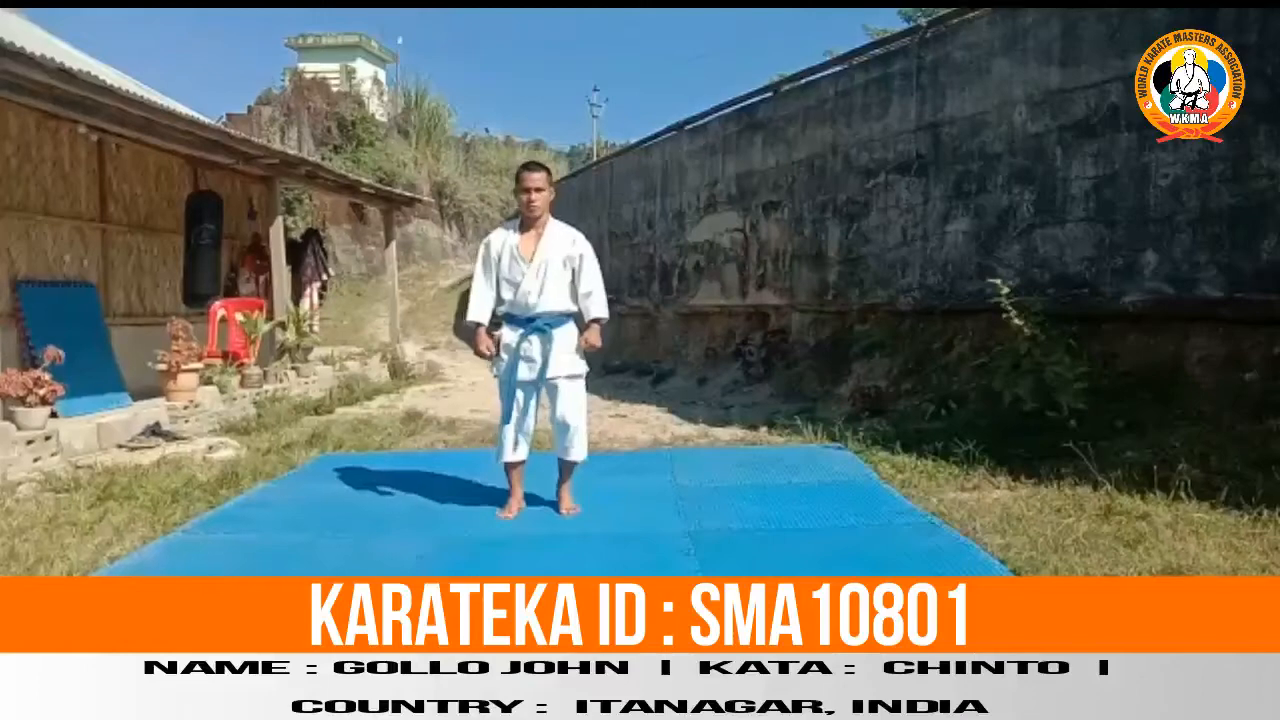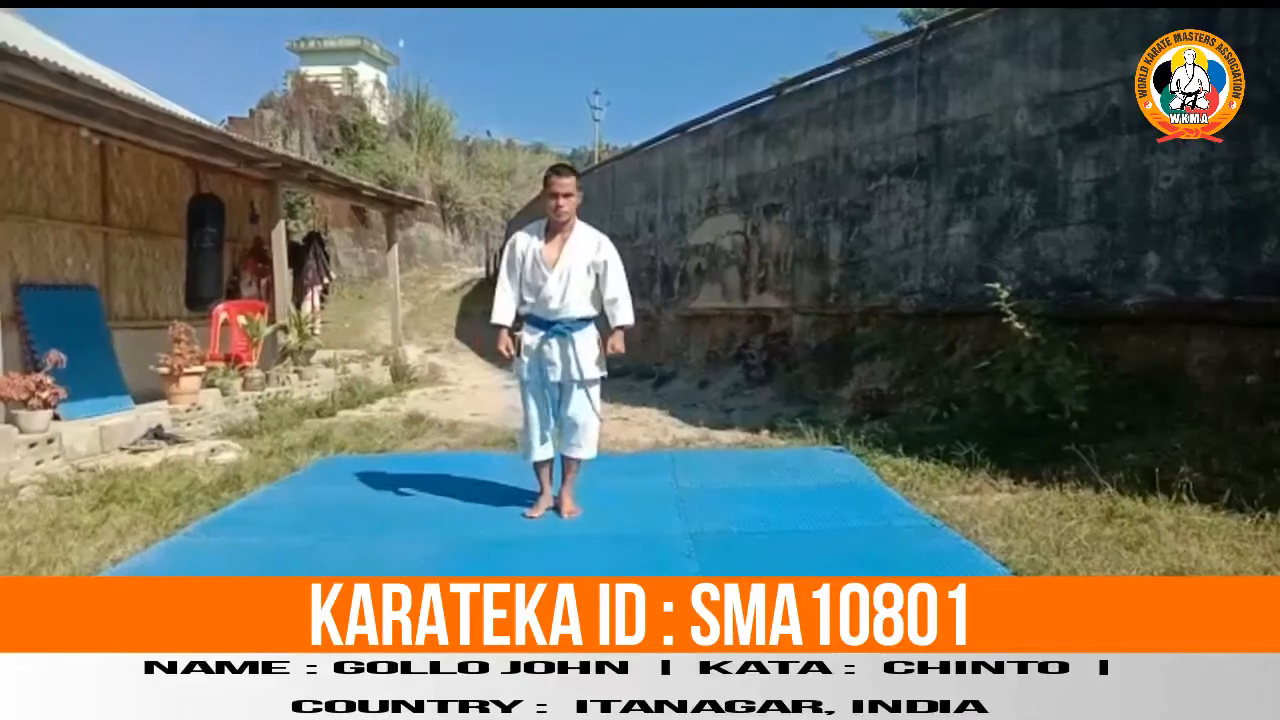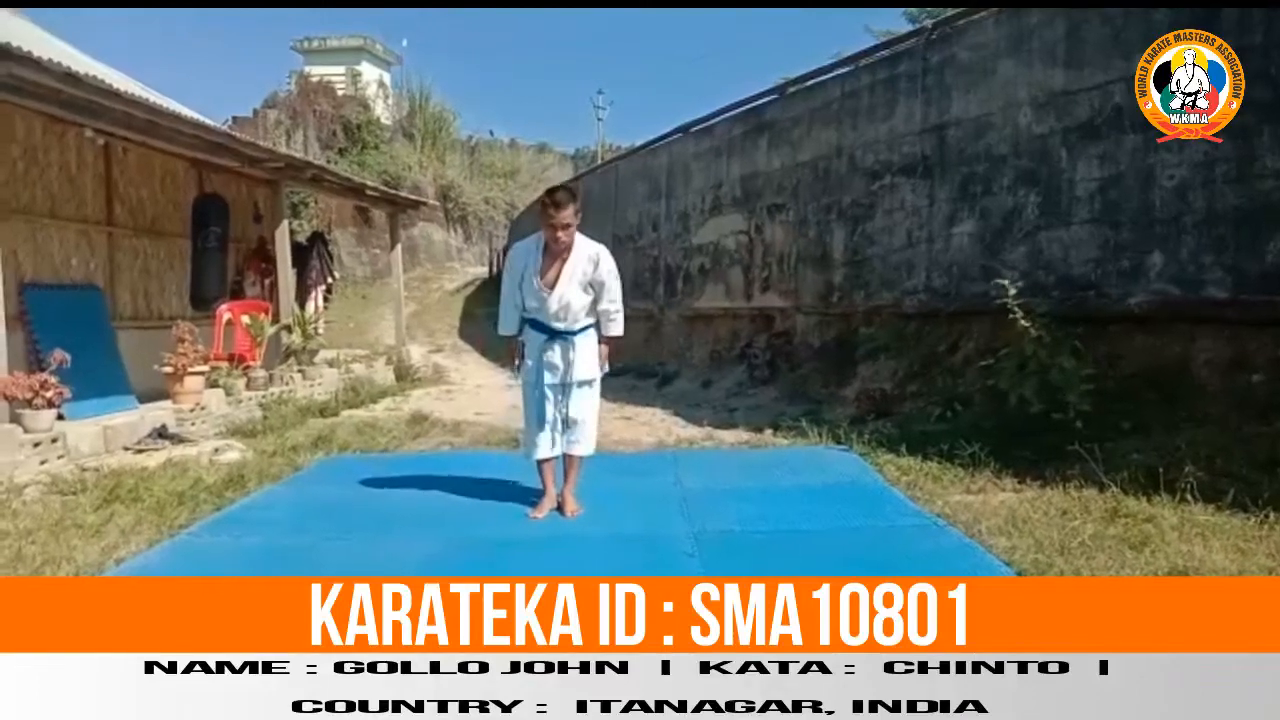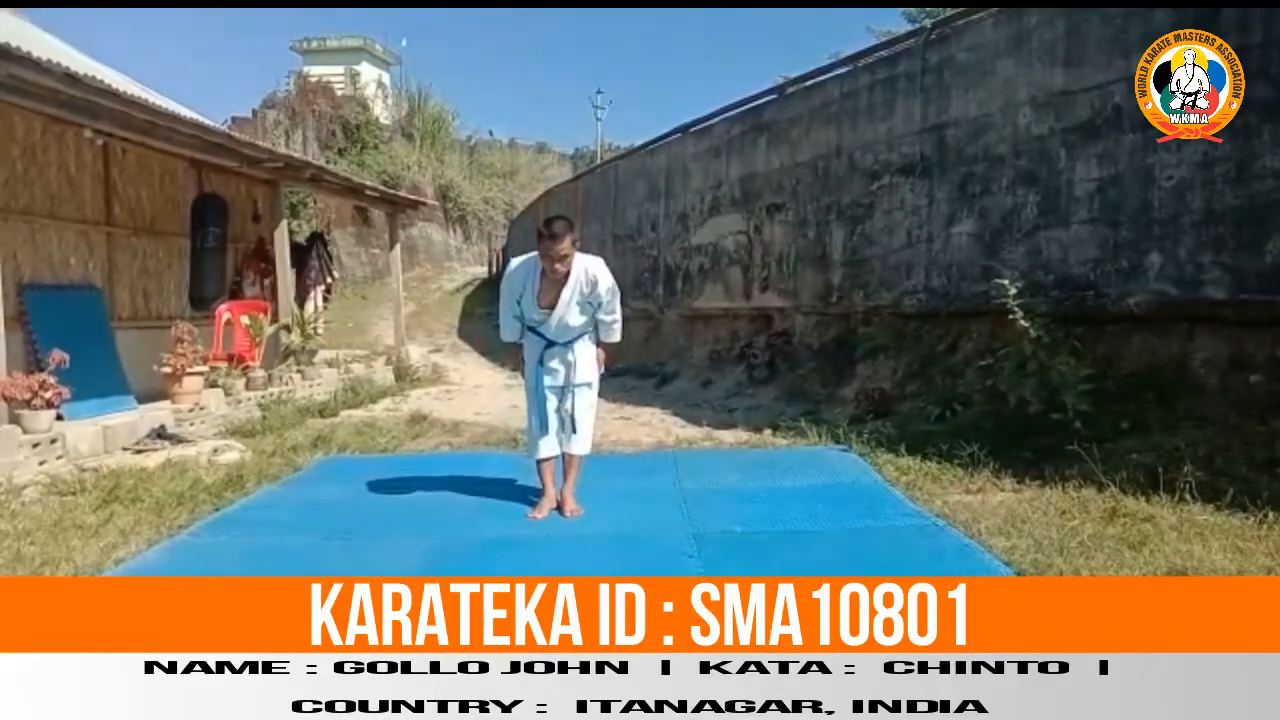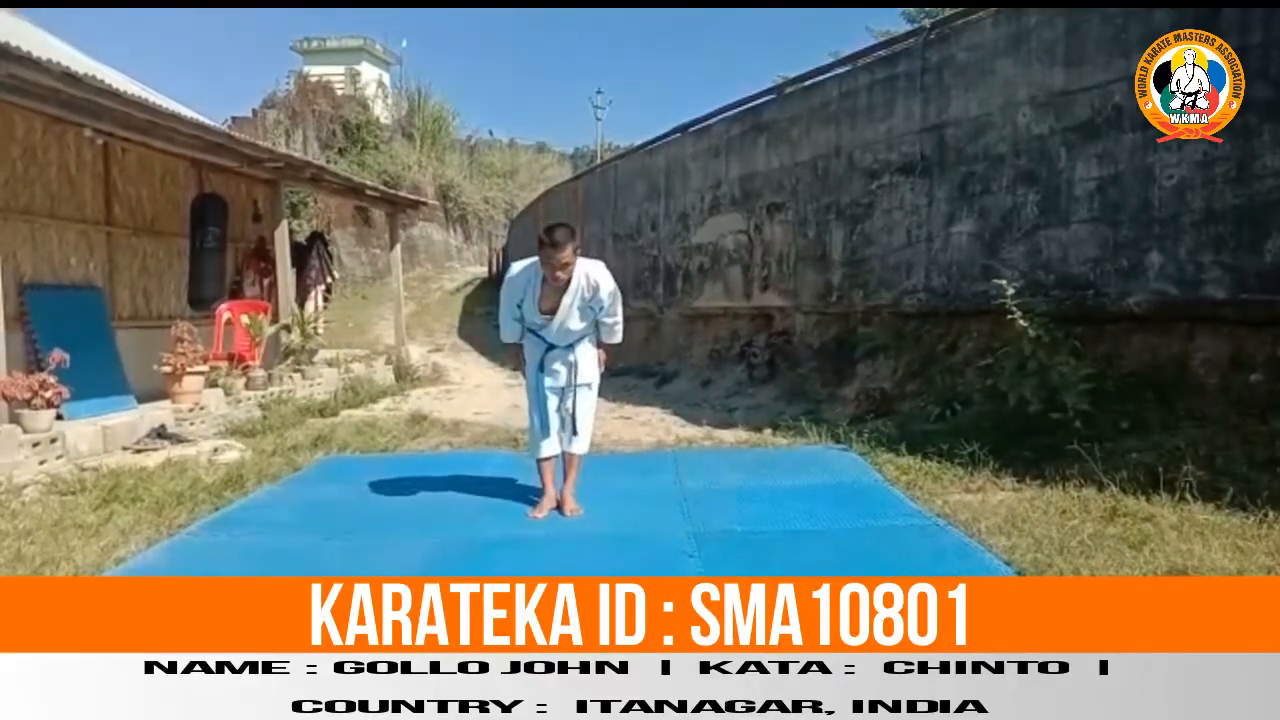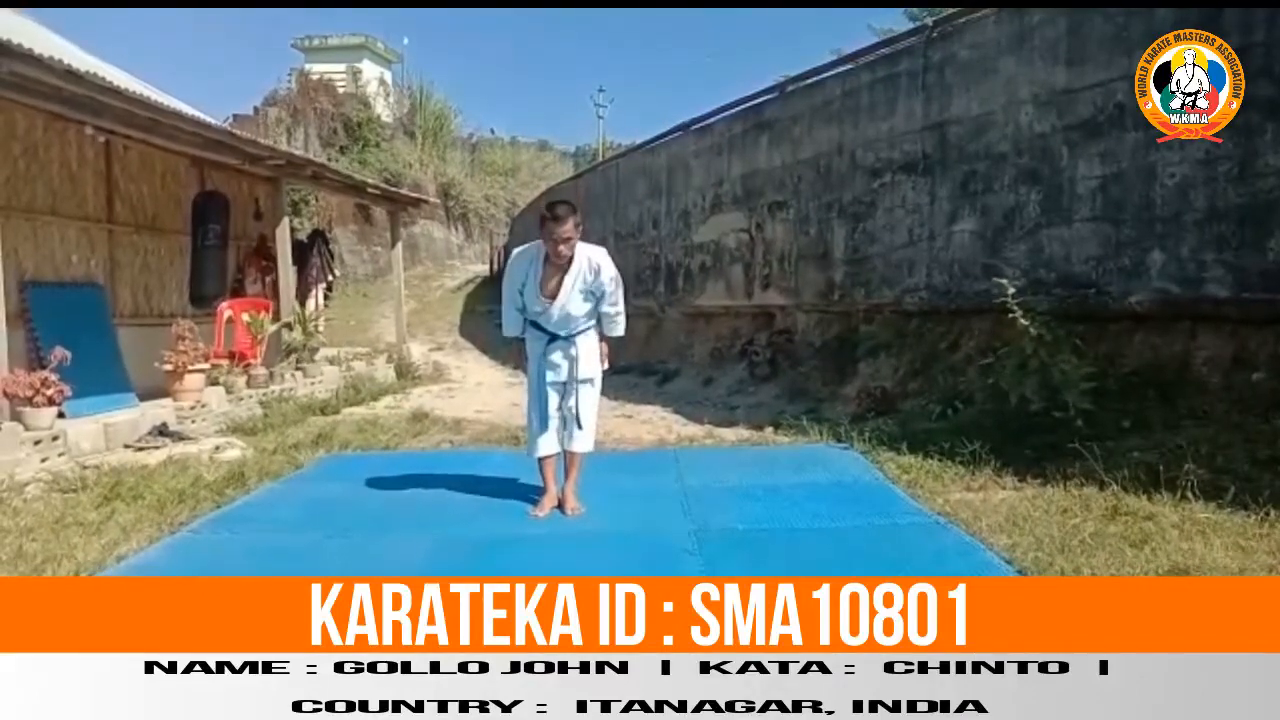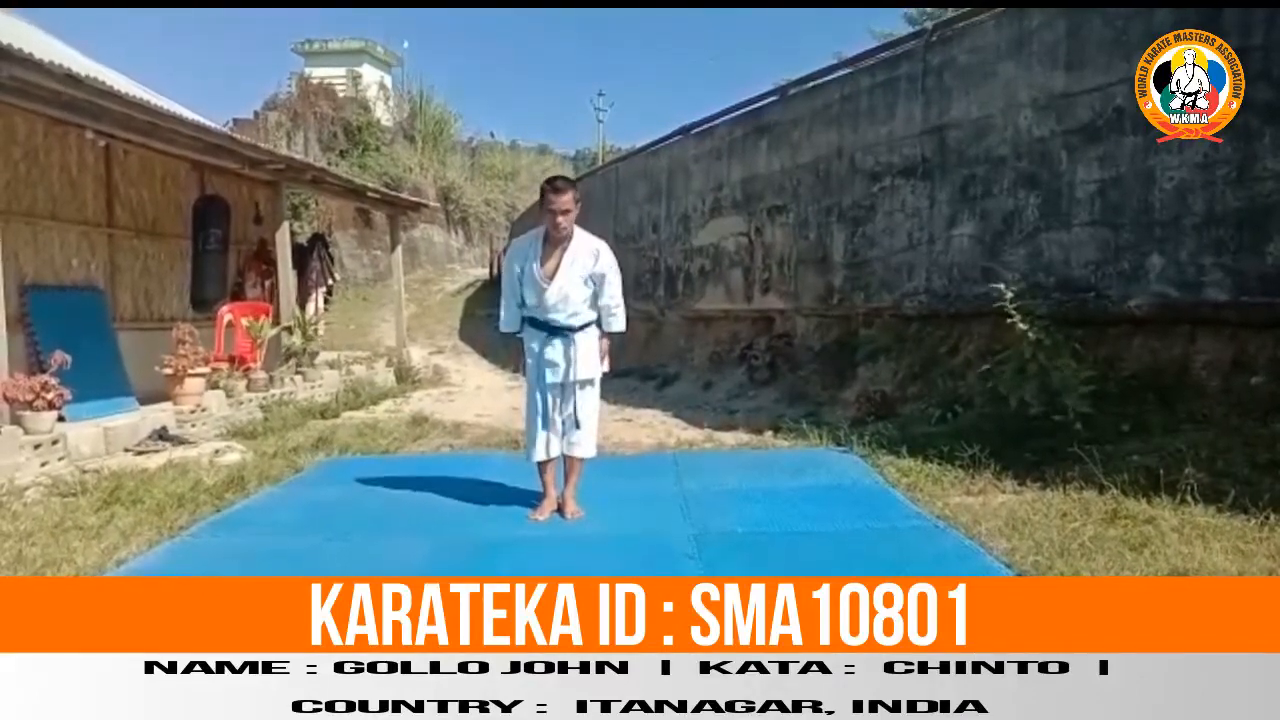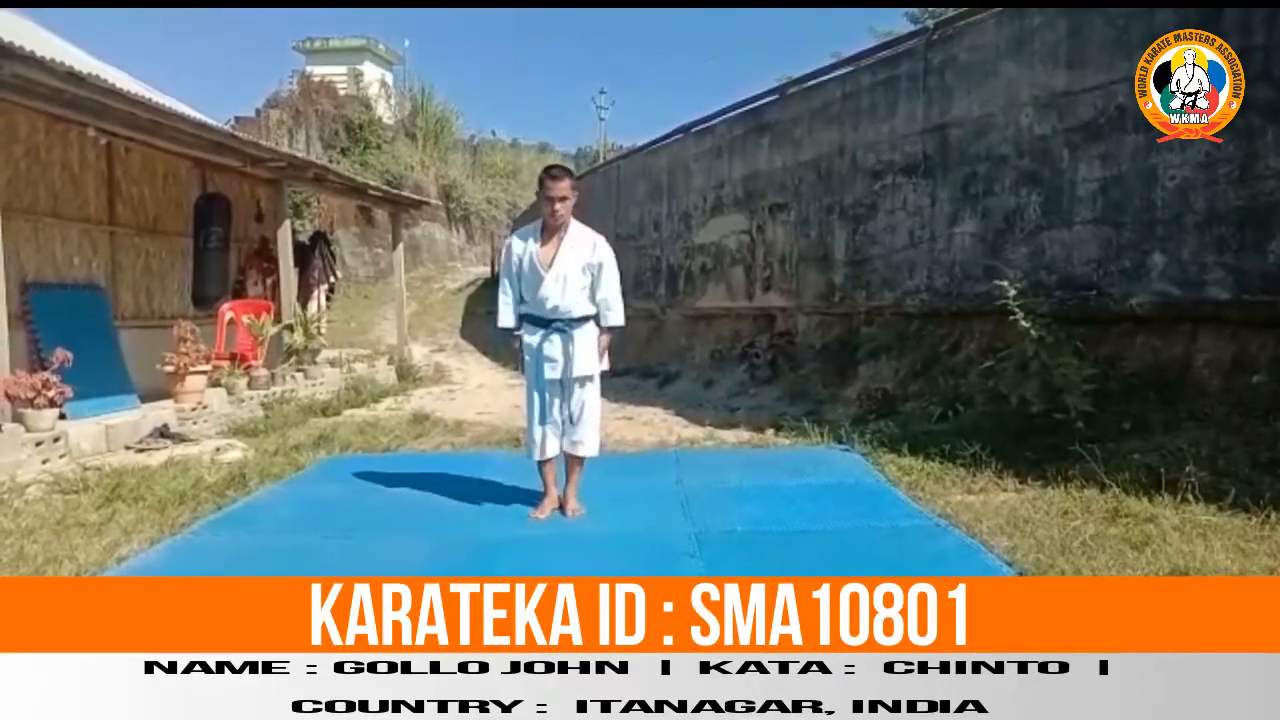
dt=0.5s
person 1, frame 1
left shoulder: (571, 239)
right shoulder: (497, 241)
left elbow: (590, 284)
right elbow: (484, 286)
left wrist: (594, 325)
right wrist: (480, 329)
left hip: (561, 337)
right hip: (516, 338)
left knee: (569, 416)
right knee: (513, 417)
left ankle: (564, 489)
right ankle: (515, 494)
person 1, frame 2
left shoulder: (597, 243)
right shoulder: (522, 240)
left elbow: (615, 288)
right elbow: (508, 287)
left wrist: (618, 331)
right wrist: (503, 330)
left hip: (580, 339)
right hip: (535, 339)
left knee: (579, 417)
right knee: (537, 419)
left ankle: (567, 492)
right ankle: (545, 492)
person 1, frame 3
left shoulder: (596, 256)
right shoulder: (520, 253)
left elbow: (610, 302)
right elbow: (511, 301)
left wrist: (605, 342)
right wrist: (513, 341)
left hip: (581, 343)
right hip: (538, 342)
left knee: (579, 417)
right knee: (540, 417)
left ankle: (569, 491)
right ankle: (548, 492)
person 1, frame 4
left shoulder: (595, 273)
right shoulder: (517, 272)
left elbow: (609, 314)
right elbow: (510, 313)
left wrist: (602, 347)
right wrist: (515, 347)
left hip: (580, 348)
right hip: (539, 348)
left knee: (578, 418)
right knee: (541, 418)
left ankle: (568, 492)
right ankle: (548, 492)
person 1, frame 5
left shoulder: (597, 278)
right shoulder: (518, 277)
left elbow: (611, 315)
right elbow: (510, 314)
left wrist: (602, 346)
right wrist: (514, 347)
left hip: (581, 350)
right hip: (539, 350)
left knee: (578, 418)
right knee: (542, 418)
left ankle: (568, 491)
right ankle: (548, 492)
person 1, frame 6
left shoulder: (598, 263)
right shoulder: (520, 261)
left elbow: (612, 305)
right elbow: (512, 305)
left wrist: (605, 340)
right wrist: (517, 342)
left hip: (583, 344)
right hip: (541, 344)
left knee: (580, 415)
right knee: (542, 415)
left ankle: (569, 489)
right ankle: (549, 490)
person 1, frame 7
left shoulder: (596, 251)
right shoulder: (520, 249)
left elbow: (610, 299)
right elbow: (511, 298)
left wrist: (605, 339)
right wrist: (516, 341)
left hip: (582, 343)
right hip: (539, 342)
left knee: (580, 417)
right knee: (541, 417)
left ankle: (569, 493)
right ankle: (548, 494)
person 1, frame 8
left shoulder: (593, 243)
right shoulder: (518, 243)
left elbow: (607, 292)
right elbow: (509, 292)
left wrist: (606, 334)
right wrist: (516, 336)
left hip: (580, 338)
right hip: (538, 338)
left knee: (581, 415)
right knee: (541, 416)
left ankle: (571, 491)
right ankle: (549, 493)
